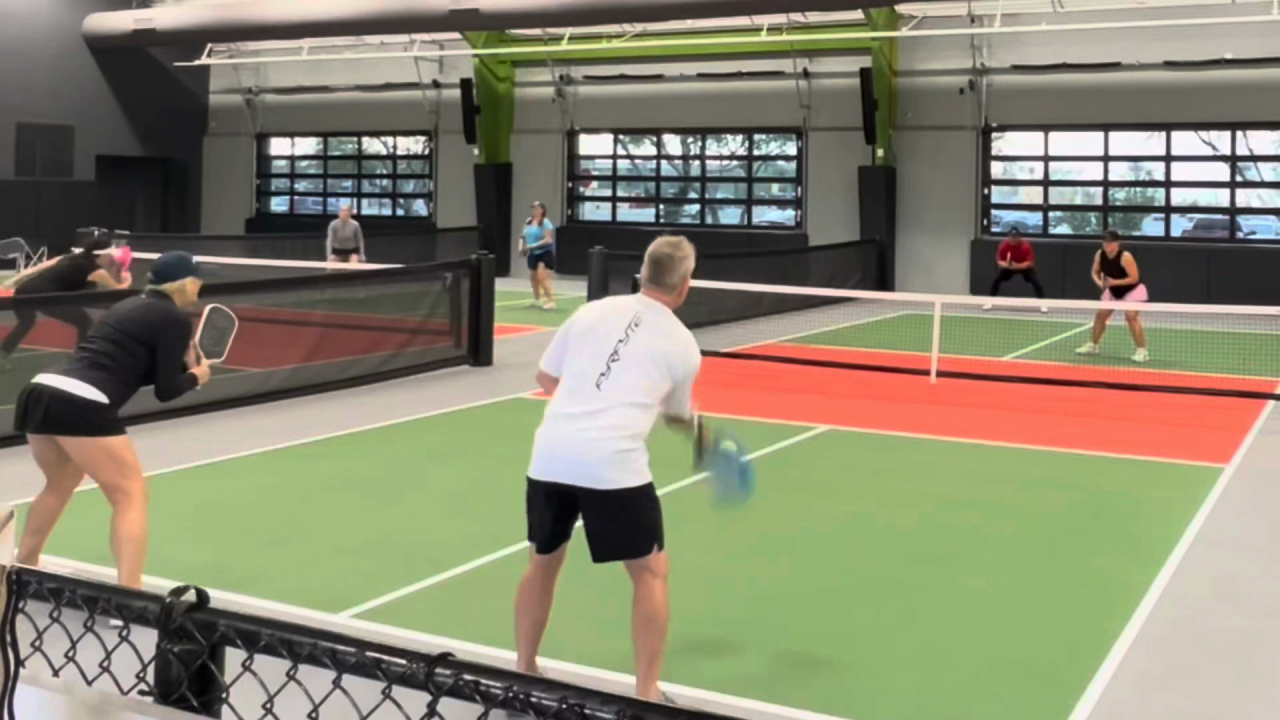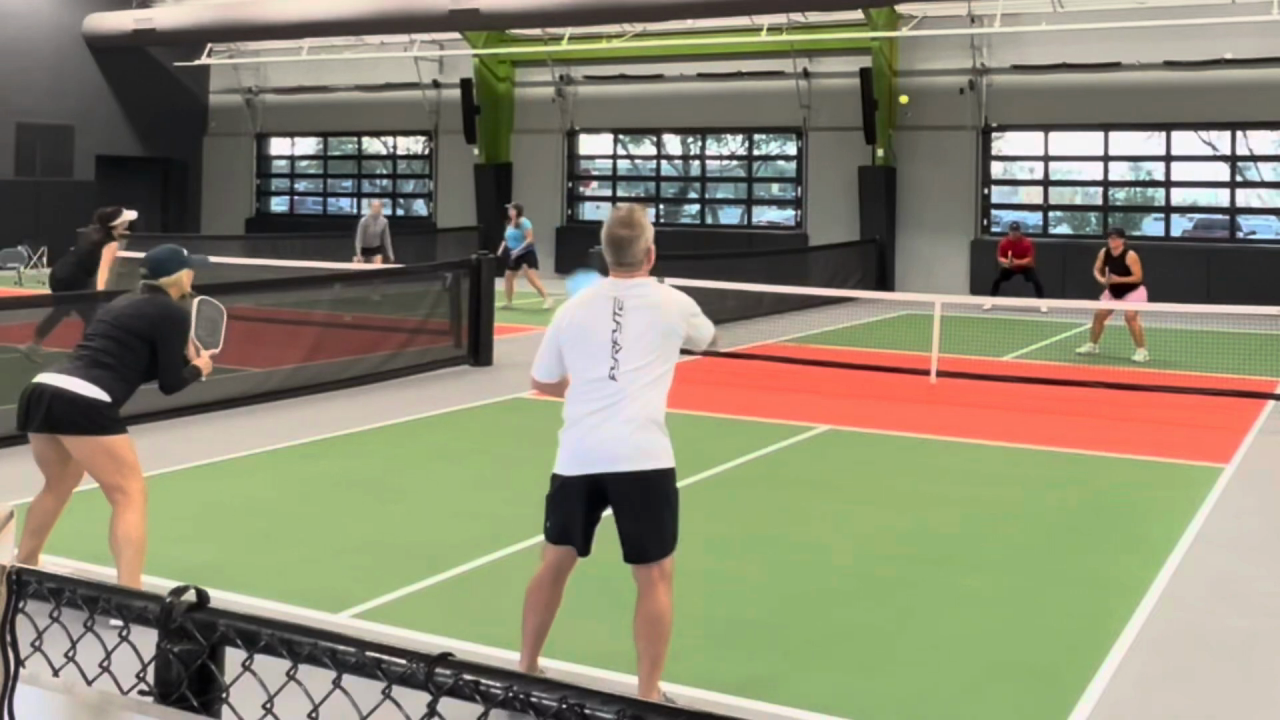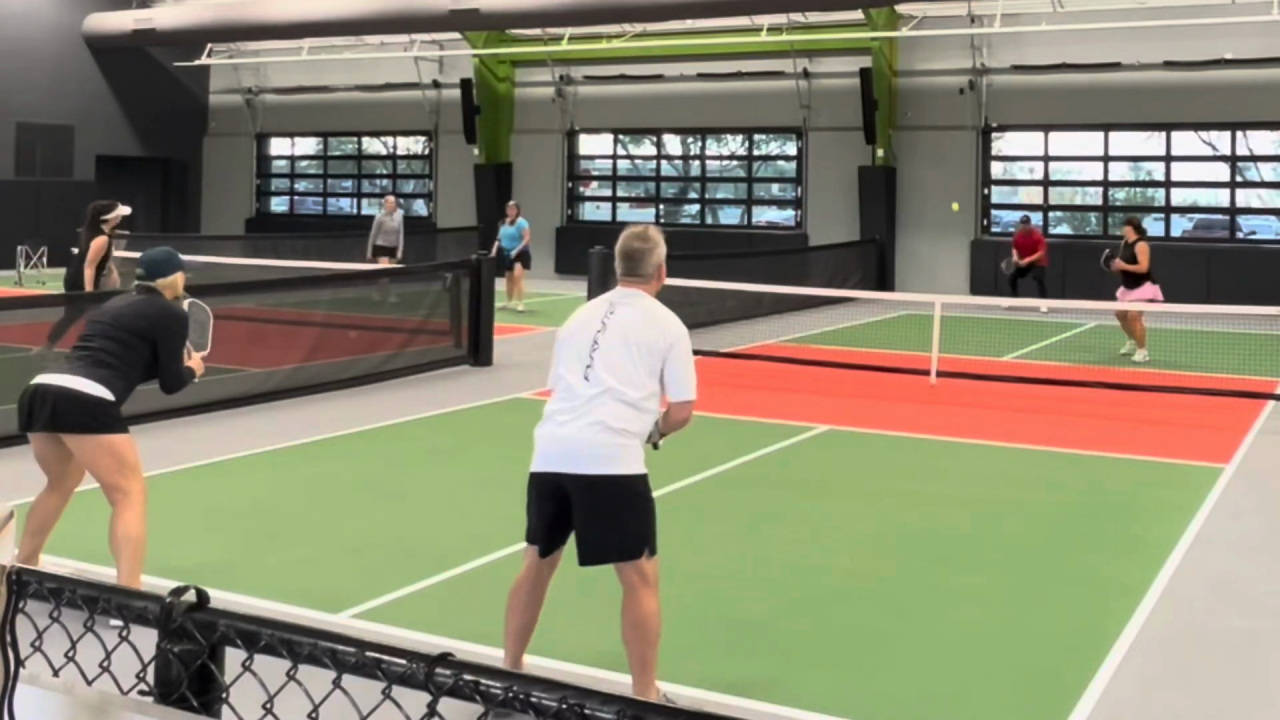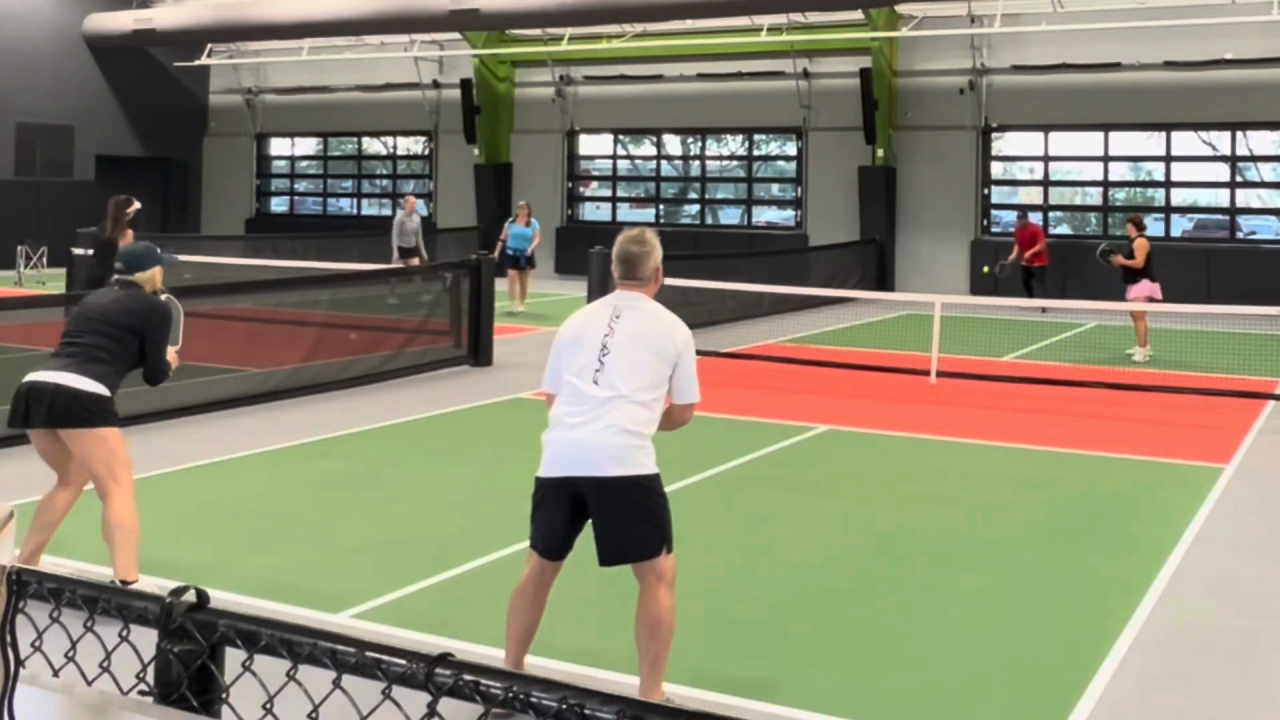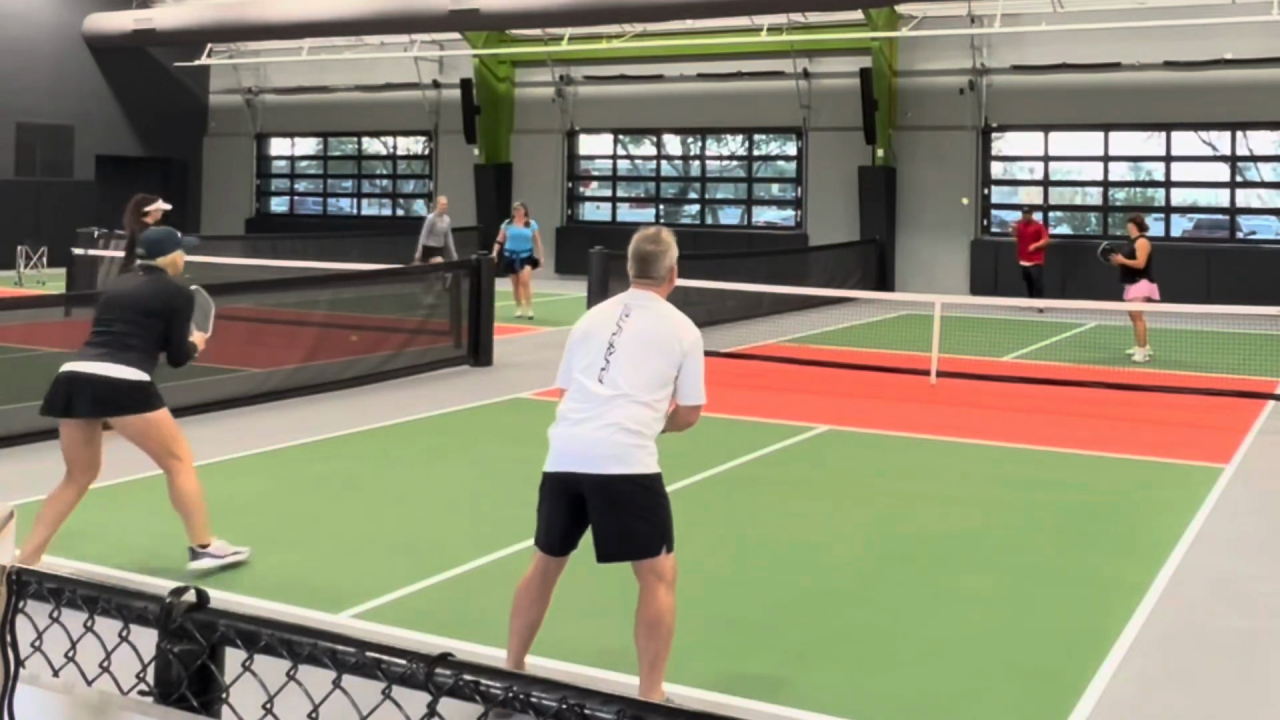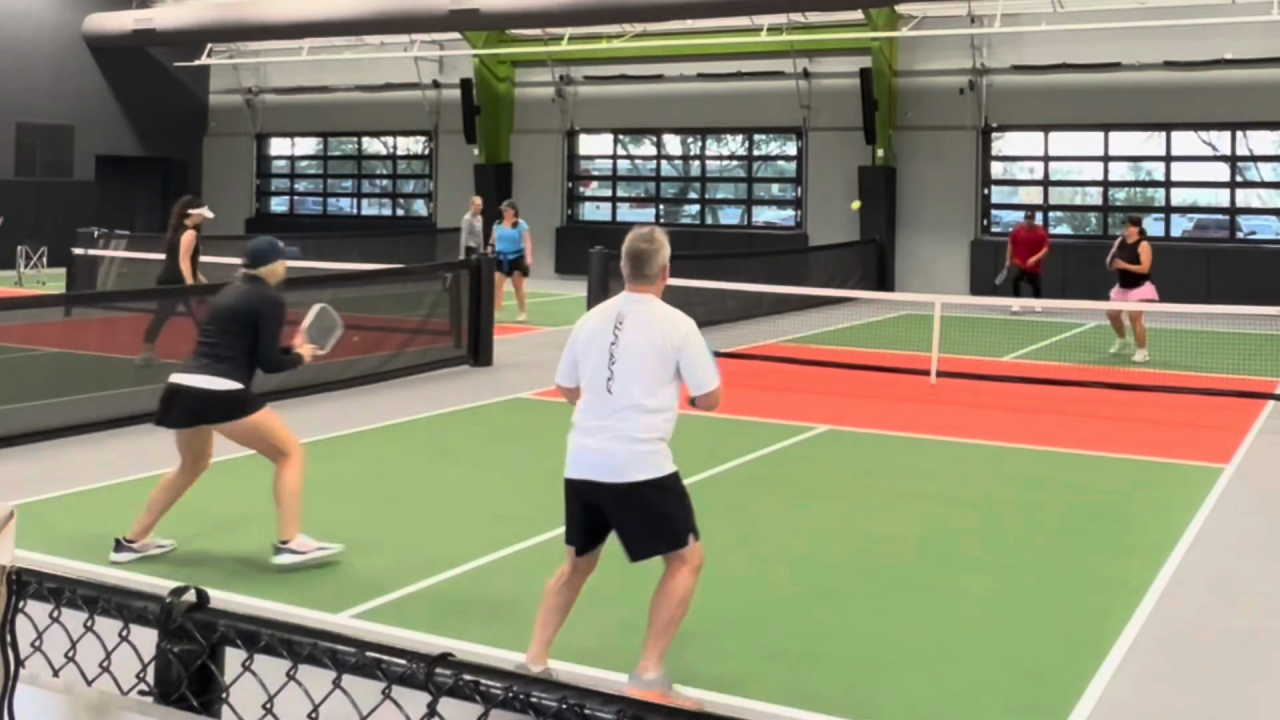
dt=0.5s
person 1, frame 1
left shoulder: (592, 311)
right shoulder: (683, 347)
left elbow: (546, 380)
right elbow: (677, 416)
right wrist: (671, 415)
left hip: (548, 457)
right hip: (612, 466)
left knee: (543, 563)
right knee: (651, 574)
left ankle: (523, 675)
right ankle: (646, 697)
person 1, frame 2
left shoulder: (571, 309)
right shoulder: (672, 304)
left elbow: (544, 385)
right elbow: (706, 339)
left hip: (578, 456)
right hip: (642, 457)
left knee: (555, 562)
right knee: (655, 577)
left ankle: (525, 672)
right ankle: (648, 698)
person 1, frame 3
left shoulder: (581, 316)
right shoulder: (668, 326)
right elbow: (682, 412)
right wrist: (649, 430)
left hip: (550, 454)
right hip: (611, 460)
left knee: (537, 562)
right knee: (640, 577)
left ankle: (509, 673)
right ankle: (645, 698)
person 1, frame 4
left shoulder: (577, 320)
right shoulder: (673, 329)
right elbow: (682, 413)
left hip: (560, 459)
right hip: (624, 463)
left knee: (540, 566)
right knee: (658, 576)
right ankle: (651, 699)
person 1, frame 5
left shoulder: (592, 317)
right shoulder: (682, 329)
right elbow: (688, 415)
left hip: (565, 456)
right hip: (625, 461)
left knee: (546, 564)
right knee: (658, 575)
left ankle: (510, 676)
right ankle: (649, 700)
person 1, frame 6
left shoulder: (589, 322)
right shoulder: (678, 325)
left elbow: (568, 389)
right elbow: (707, 397)
left hip: (583, 462)
right hip: (642, 464)
left knee: (578, 563)
right knee: (684, 562)
left ankle: (533, 664)
right ankle: (647, 679)
person 2, frame 1
left shoulder: (131, 306)
right shoulder: (175, 320)
right elbow: (165, 391)
left wrist: (183, 364)
right wrist: (196, 376)
left hip: (38, 392)
right hip: (81, 405)
left knee: (61, 484)
right knee: (130, 494)
person 2, frame 2
left shoulder: (126, 302)
right shoulder: (172, 313)
right elbow: (169, 384)
left wrist: (184, 357)
right wrist: (199, 367)
left hip: (40, 392)
right hip: (83, 404)
left knee: (60, 484)
right knee: (130, 494)
person 2, frame 3
left shoulder: (117, 303)
right shoulder: (171, 314)
right elbow: (170, 384)
left wrist: (174, 360)
right wrist: (192, 369)
left hip: (40, 392)
right hip: (85, 402)
left knee: (61, 483)
right knee: (129, 494)
person 2, frame 4
left shoulder: (95, 297)
right shoulder: (155, 309)
right elbow: (154, 376)
left wrist: (152, 355)
right wrist: (169, 362)
left hip: (34, 389)
right hip: (81, 396)
left knee: (74, 477)
right knee: (118, 488)
left ankle: (23, 569)
right ankle: (126, 584)
person 2, frame 5
left shoulder: (118, 284)
right shoulder: (177, 293)
right elbow: (176, 357)
left wrist: (180, 339)
right wrist: (194, 344)
left hip: (73, 377)
right hip: (122, 384)
left knee: (79, 476)
right knee: (178, 461)
left ankle: (25, 565)
right ankle: (204, 547)
person 2, frame 6
left shoulder: (229, 294)
right shoulder: (269, 300)
right elbow: (268, 362)
left wrist: (288, 350)
right wrist: (298, 356)
left hip: (184, 387)
right hip: (222, 393)
left knee: (192, 466)
right knee: (290, 452)
left ankle: (132, 541)
right ankle: (291, 542)
